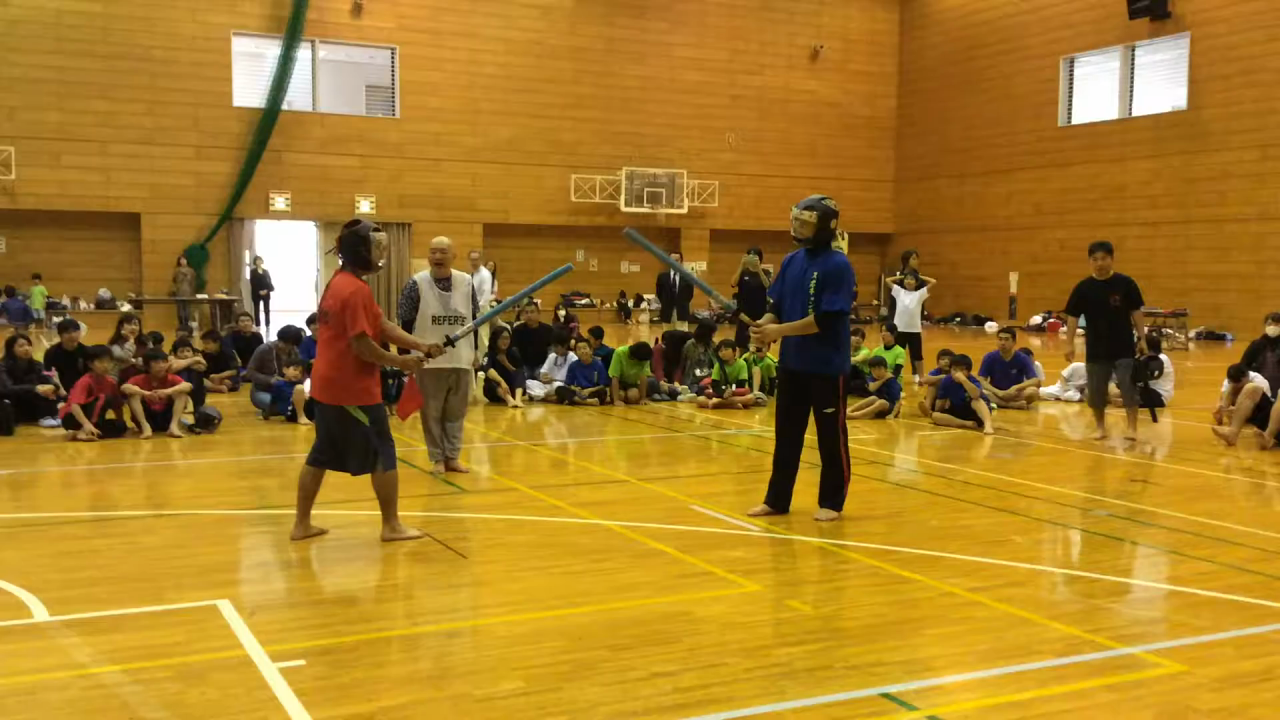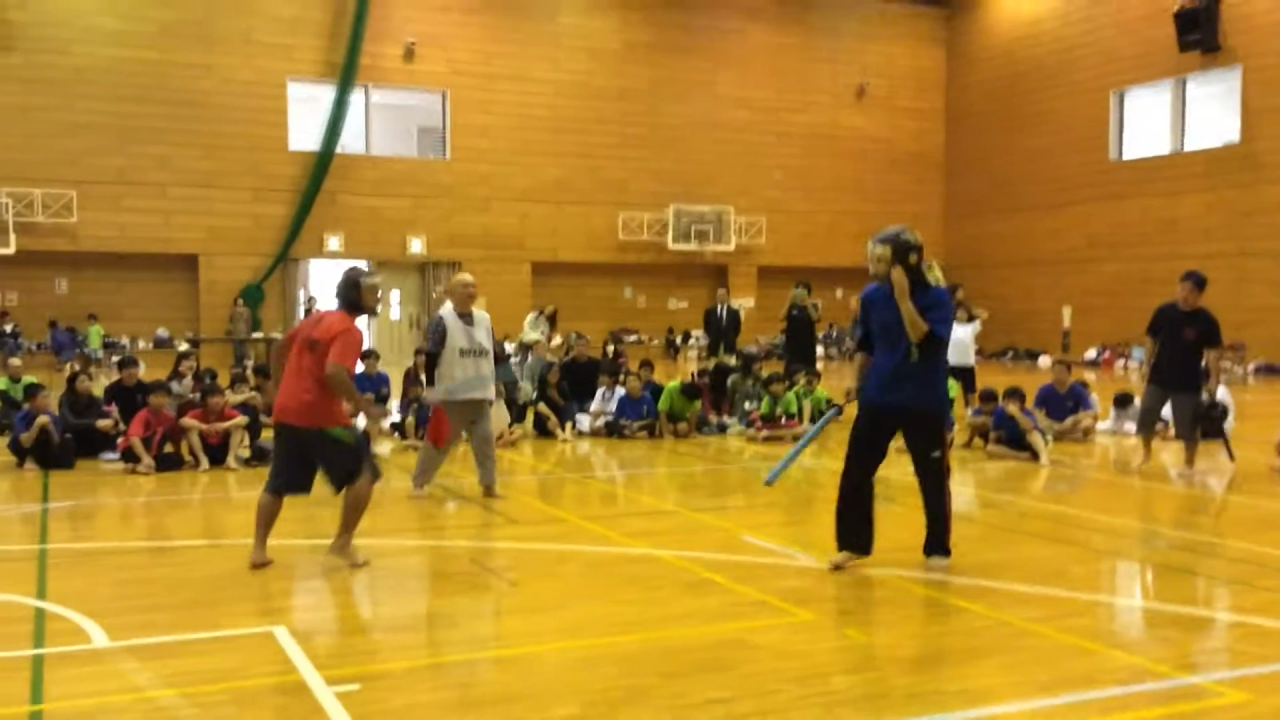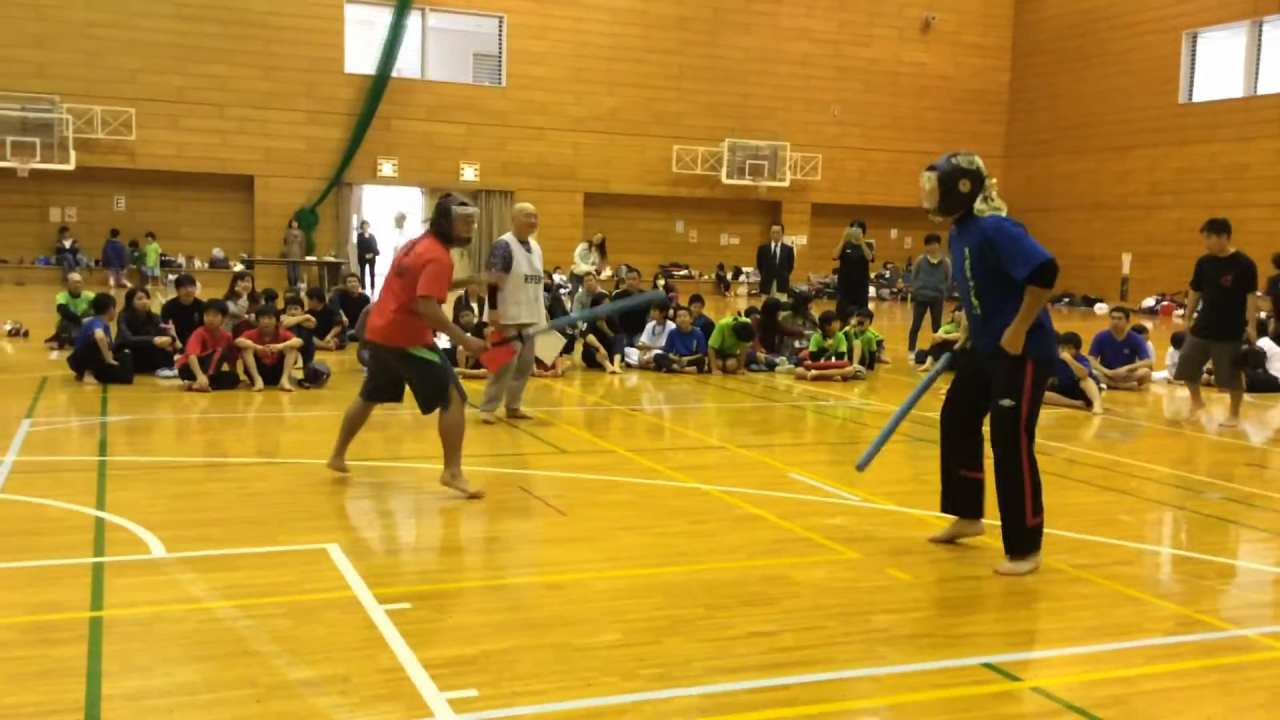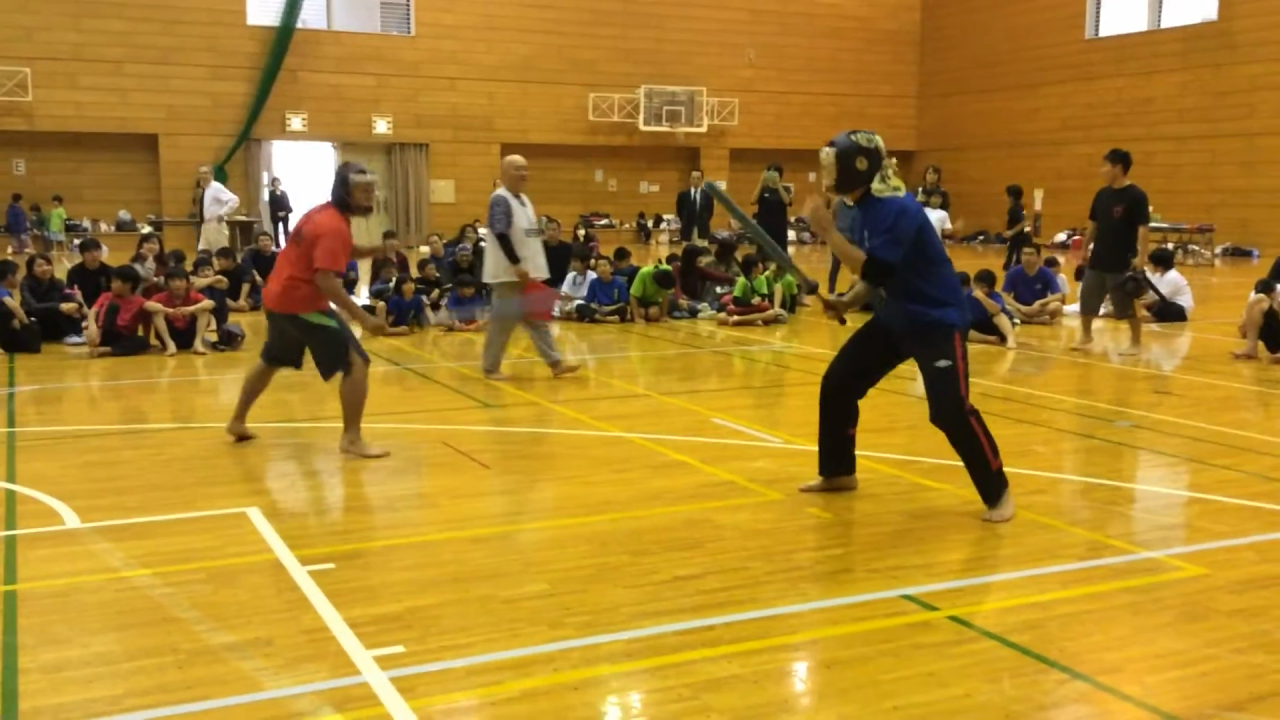
dt=1s
person 1, frame 1
left shoulder: (838, 266)
right shoulder: (791, 262)
left elbow: (827, 320)
right elbow: (777, 307)
left wrist: (780, 331)
right wrist: (765, 326)
left hip: (827, 366)
right hip: (792, 363)
left knee: (831, 436)
right knee: (787, 434)
left ankle: (831, 502)
right ankle: (777, 499)
person 1, frame 2
left shoulder: (936, 297)
right shoulder: (872, 295)
left elbow: (929, 343)
left wrist: (904, 299)
right wrist: (856, 379)
left hip: (926, 402)
right hip: (878, 398)
left knee: (933, 477)
right knee: (856, 469)
left ankle: (937, 549)
right ankle: (853, 545)
person 1, frame 3
left shoulder: (995, 229)
right shoulder: (959, 232)
left elbow: (1044, 272)
left wrist: (1019, 329)
right wrist: (971, 327)
left hip: (1024, 350)
right hip: (986, 346)
left knee: (1010, 440)
right knee: (956, 421)
left ankle: (1026, 547)
right ankle: (967, 515)
person 1, frame 4
left shoulder: (898, 210)
right shoulder: (864, 210)
left elbow: (878, 270)
left wrist: (828, 231)
right wrist: (847, 301)
left hip: (938, 318)
right hip: (894, 317)
left knee: (950, 407)
right knee: (838, 384)
left ankle: (998, 492)
right ankle: (839, 472)
person 2, frame 1
left shoulder: (338, 283)
right shoulder: (356, 290)
left elbow: (381, 326)
right elbow: (361, 344)
left wrist: (420, 346)
right wrist: (398, 361)
left hip: (327, 385)
right hip: (352, 390)
left knee: (320, 456)
right knee: (382, 455)
left ankle: (302, 523)
right ankle: (391, 525)
person 2, frame 2
left shoulder: (315, 319)
right shoulder: (349, 331)
left elbow: (281, 348)
right elbow: (334, 374)
left wrist: (275, 384)
right wrist: (365, 406)
left hip: (287, 412)
right hip: (322, 415)
left knee: (278, 483)
right knee: (365, 473)
left ankle: (259, 550)
right ankle: (343, 543)
person 2, frame 3
left shoulder: (418, 244)
right shoulder: (437, 256)
right elbow: (427, 305)
left wrist: (467, 282)
right wrist: (463, 339)
left hip: (379, 334)
right hip: (406, 338)
left knee: (369, 398)
right knee: (453, 400)
left ankle: (338, 456)
right ankle: (453, 474)
person 2, frame 4
left shoulder: (322, 214)
right shoulder: (333, 225)
left elbow: (350, 251)
right elbow: (327, 280)
left wrist: (385, 249)
right wrist: (362, 317)
left hip: (278, 300)
right hip: (302, 304)
left knee: (270, 362)
right knee: (357, 362)
left ankle: (238, 423)
right ankle: (353, 439)
person 3, frame 1
left shoulder: (466, 282)
right shoulder: (416, 284)
left elbow: (474, 319)
right elbow: (406, 322)
left wrist: (475, 351)
left hip: (460, 359)
right hip: (429, 361)
left knee: (456, 411)
right knee: (432, 412)
left ankle: (452, 456)
right ankle: (437, 458)
person 3, frame 2
left shoulder: (484, 319)
right shoulder: (442, 320)
left elbow: (494, 354)
right elbow: (431, 356)
left wrist: (497, 382)
right wrist: (430, 386)
left hip: (480, 392)
right hip: (449, 393)
left knee: (485, 439)
left ankle: (489, 484)
right ankle: (420, 481)
person 3, frame 3
left shoulder: (535, 247)
right shoulder: (503, 245)
right elbow: (493, 279)
left wrist: (543, 309)
right wrist: (493, 310)
left hip: (531, 315)
right hip: (508, 315)
left knee: (525, 365)
right knee: (506, 361)
left ankle: (513, 407)
right ankle: (488, 407)
person 3, frame 4
left shoulder: (524, 200)
right shoulder: (499, 200)
right elbow: (501, 235)
left wrist: (528, 268)
right wrist: (517, 266)
left hip: (529, 270)
right hip: (508, 273)
left knee: (538, 318)
right knee: (502, 320)
left ankle: (555, 363)
right ankle: (490, 367)
person 4, frame 1
left shoulder: (1126, 283)
right shoulder: (1083, 288)
left elbow: (1136, 311)
right elbow: (1073, 317)
left wrist: (1141, 338)
right wrist: (1070, 344)
left hip: (1124, 348)
right hip: (1096, 349)
left knee: (1129, 387)
right knee: (1096, 391)
left ankle: (1132, 428)
right ankle: (1100, 426)
person 4, frame 2
left shoulder: (1206, 320)
right shoulder: (1164, 312)
left elbow: (1213, 350)
right elbow: (1152, 338)
left wrist: (1213, 379)
right wrist: (1147, 364)
left hip: (1188, 381)
right hip: (1159, 376)
left knee: (1188, 424)
right knee: (1147, 414)
left ankle: (1189, 463)
right ankle: (1145, 453)
person 4, frame 3
left shoulder: (1244, 264)
right shoulder: (1204, 262)
left elbow: (1251, 296)
right elbow: (1195, 292)
left wrist: (1251, 326)
left hip: (1231, 330)
right hip: (1203, 326)
left knee: (1231, 374)
right knee: (1186, 365)
left ankle: (1234, 415)
right ankle: (1196, 401)
person 4, frame 4
left shoulder: (1136, 196)
right shoulder: (1102, 194)
left elbow: (1143, 227)
left wrist: (1140, 256)
right wrist: (1085, 247)
left hip: (1122, 262)
right hip: (1098, 259)
left knee: (1126, 304)
right knee: (1087, 299)
left ankle: (1135, 343)
right ankle: (1085, 337)
